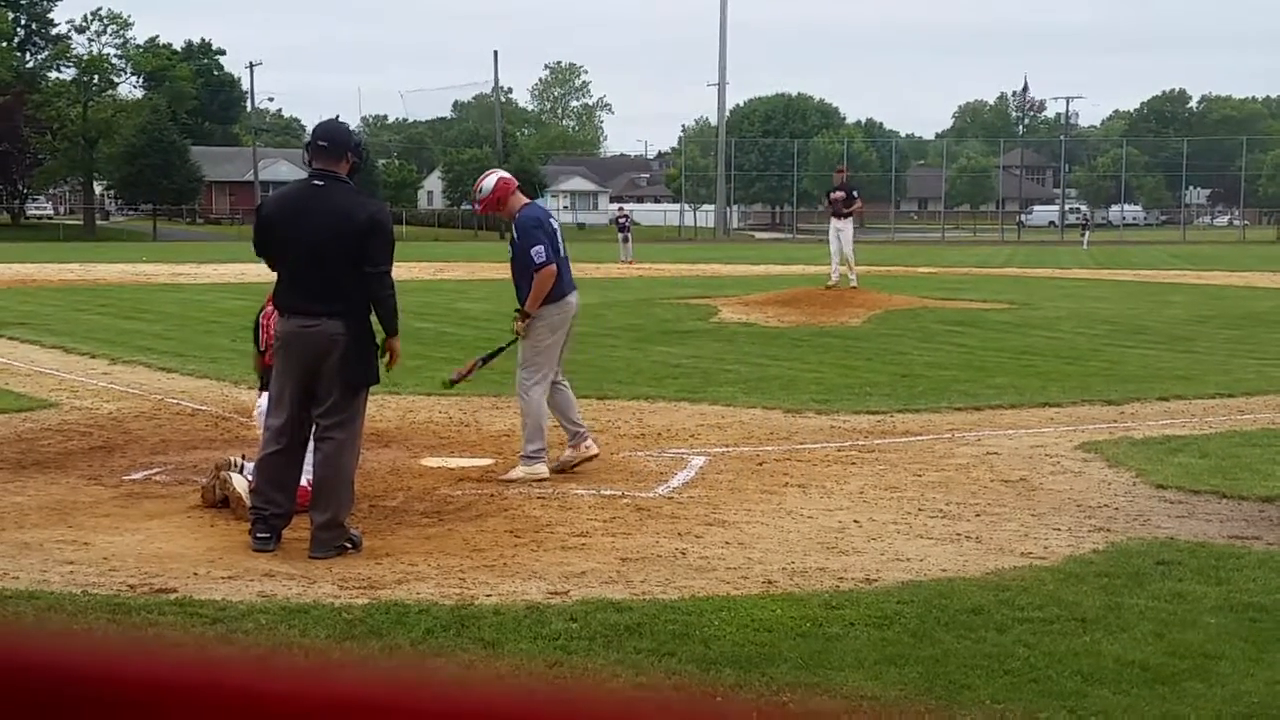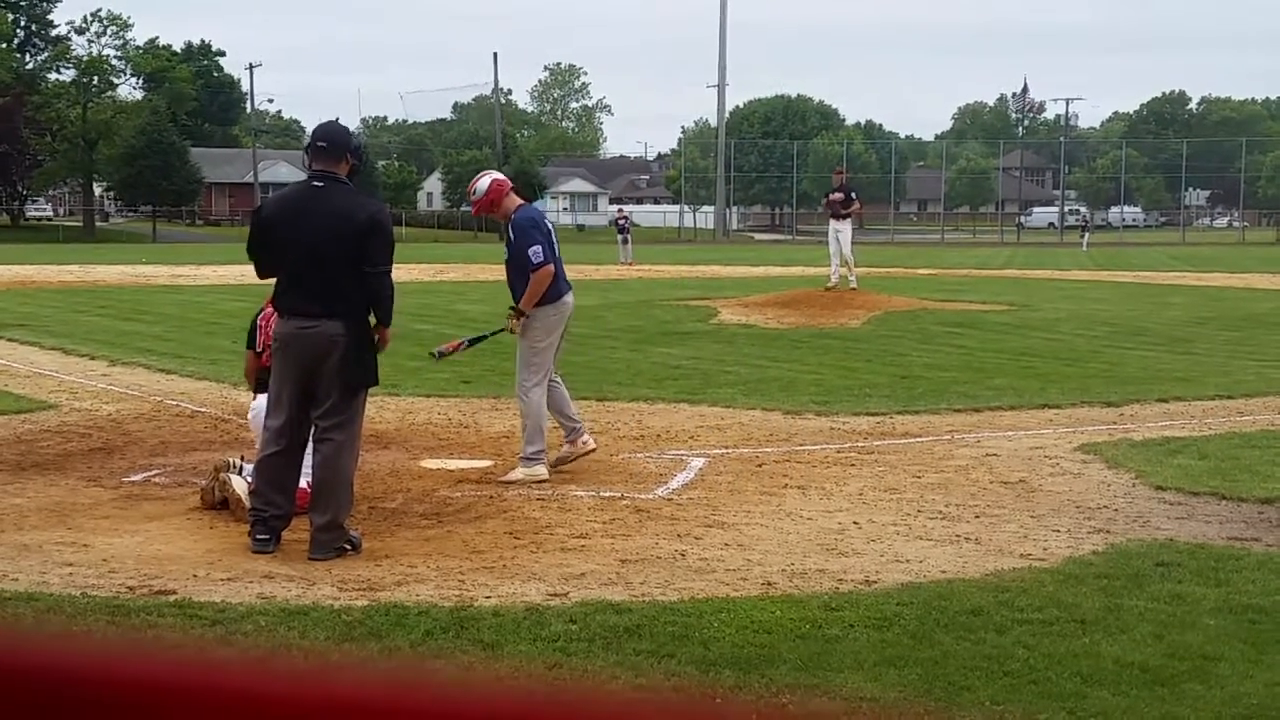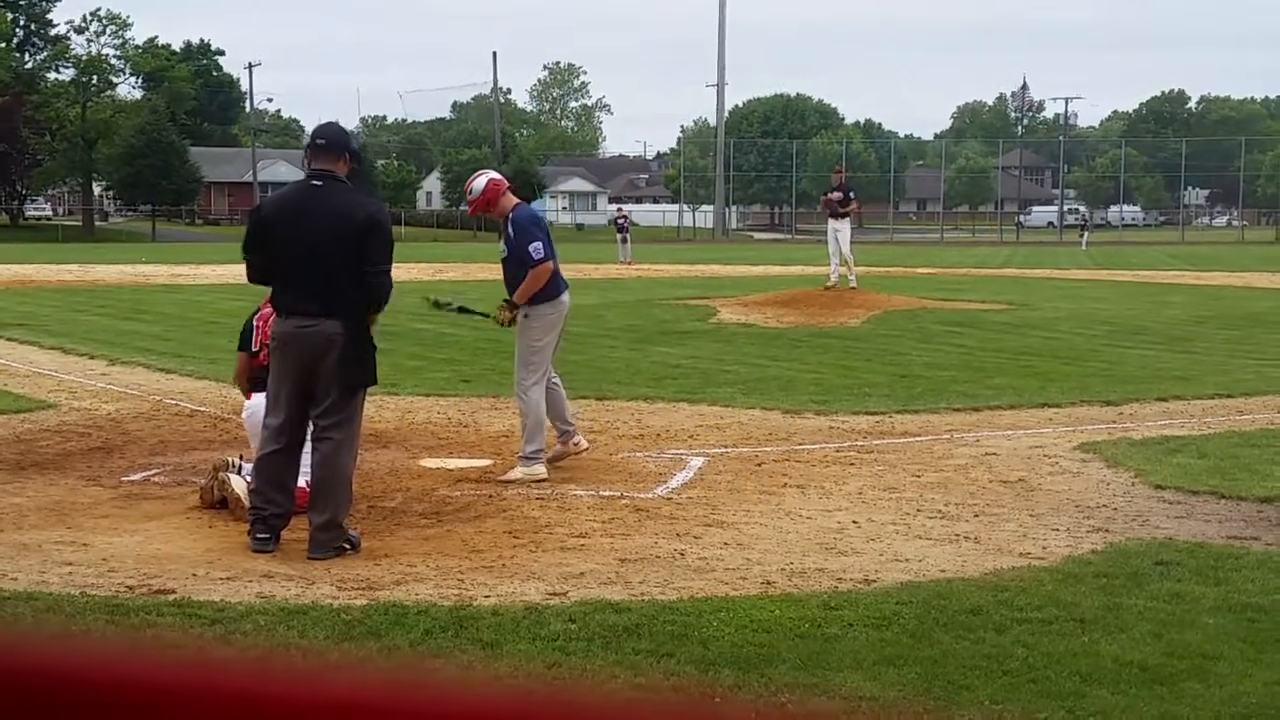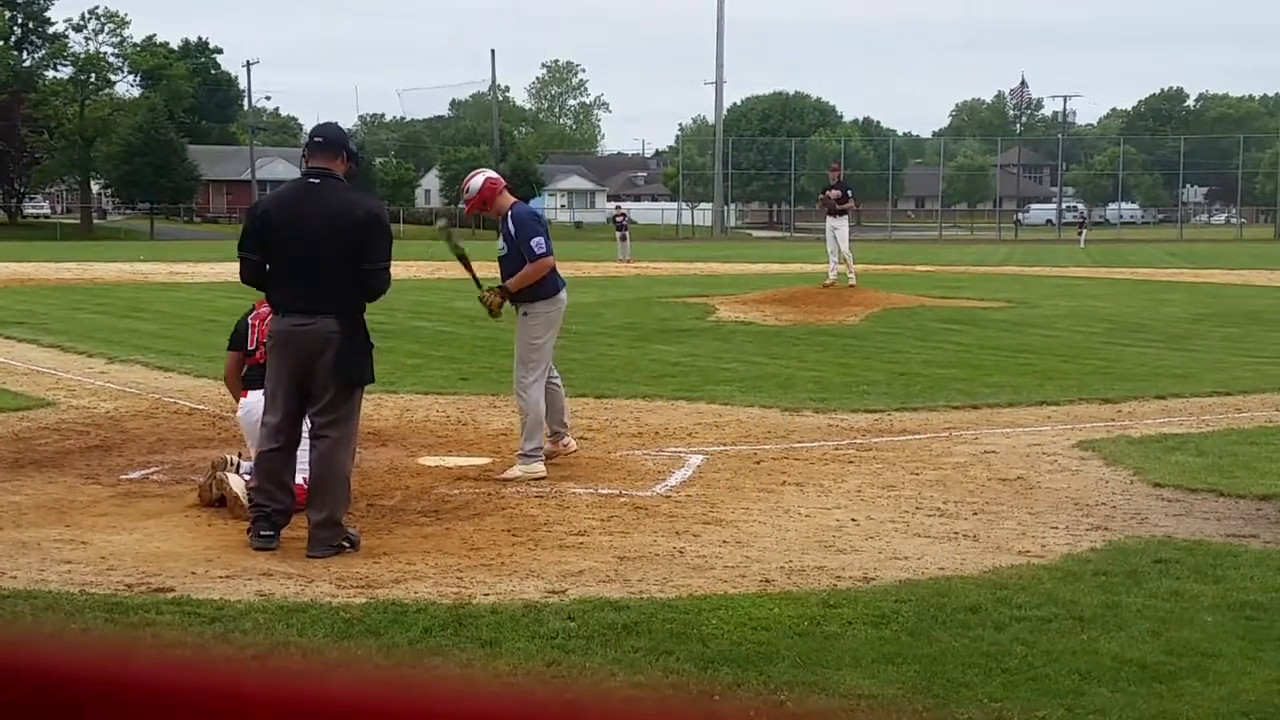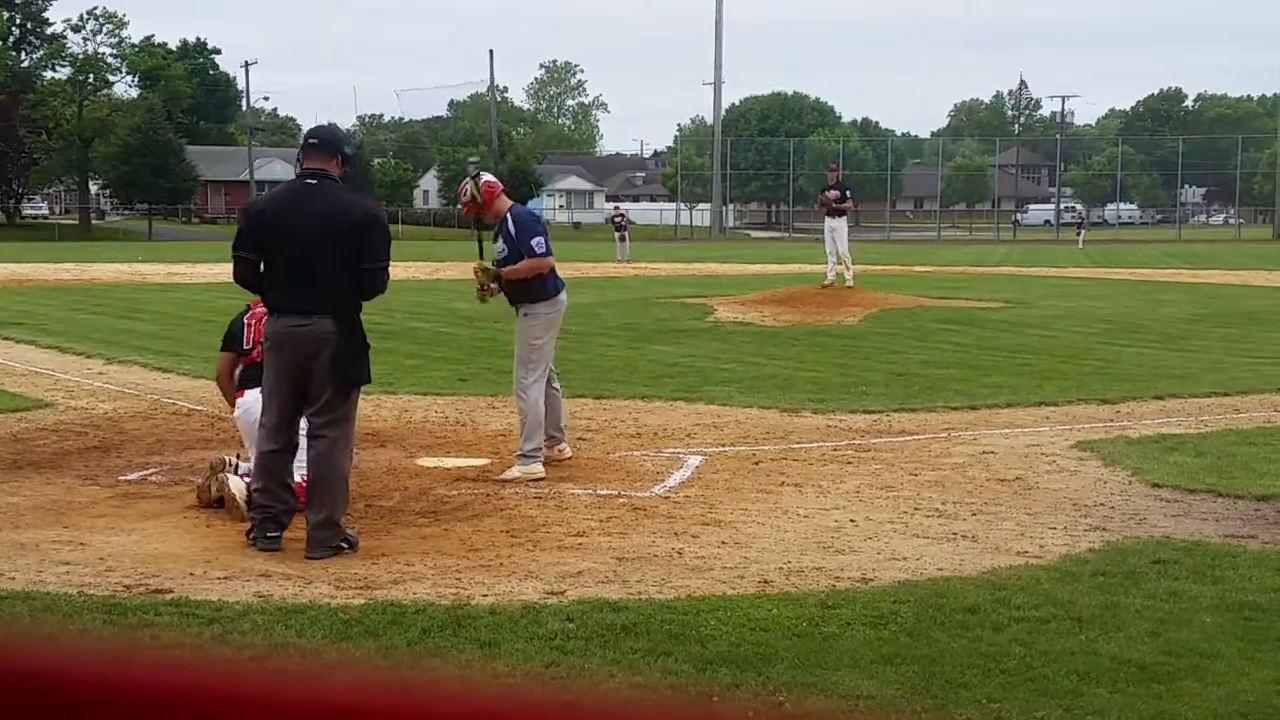
dt=0.1s
person 1, frame 1
left shoulder: (275, 205)
right shoulder: (368, 211)
right elbow: (378, 282)
right wrist: (391, 332)
left hip: (290, 328)
right hip: (344, 332)
left knee: (281, 429)
right knee: (337, 434)
left ankle: (265, 524)
right ankle: (329, 533)
person 1, frame 2
left shoulder: (274, 207)
right shoulder: (367, 211)
left elbow: (263, 267)
right elbow: (377, 282)
right wrist: (384, 324)
left hip: (289, 329)
right hip: (343, 334)
left knee: (280, 430)
right knee: (336, 435)
left ankle: (265, 526)
right ankle: (328, 534)
person 1, frame 3
left shoulder: (271, 207)
right shoulder: (367, 211)
left elbow: (257, 272)
right elbow: (378, 284)
right wrist: (370, 311)
left hip: (288, 329)
right hip: (341, 333)
left knee: (278, 429)
right knee: (335, 435)
left ankle: (265, 525)
right ankle: (327, 534)
person 1, frame 4
left shoulder: (268, 205)
right shoulder: (365, 209)
left elbow: (250, 272)
right elbow: (376, 282)
left hip: (285, 327)
right hip: (338, 331)
left knee: (276, 428)
right knee: (333, 433)
left ankle: (266, 522)
right ankle: (326, 532)
person 1, frame 5
left shoulder: (264, 206)
right shoulder: (362, 210)
left elbow: (244, 273)
right elbow: (376, 281)
left hip: (281, 329)
right hip: (335, 332)
left knee: (275, 429)
right knee: (330, 434)
left ankle: (268, 523)
right ankle: (325, 533)
person 2, frame 1
left shoulder: (525, 222)
right shoulder: (538, 214)
left elbow: (547, 271)
left wrist: (526, 312)
left hip: (549, 307)
right hip: (563, 302)
left knee: (530, 384)
right knee: (551, 377)
left ankle: (534, 462)
right ankle: (581, 442)
person 2, frame 2
left shoulder: (521, 222)
right shoulder: (531, 215)
left elbow: (544, 271)
left wrist: (521, 311)
right wrist: (523, 309)
left hip: (545, 308)
right hip: (557, 303)
left knee: (530, 385)
right knee: (544, 376)
left ankle: (533, 464)
right ankle: (577, 436)
person 2, frame 3
left shoulder: (522, 219)
right shoulder: (516, 219)
left elbow: (545, 267)
left wrist: (514, 303)
right wrist: (513, 301)
left hip: (542, 307)
right hip: (547, 304)
left knee: (528, 383)
right knee: (543, 375)
left ankle: (532, 463)
right ankle: (570, 437)
person 2, frame 4
left shoulder: (521, 217)
right shoulder: (511, 218)
left elbow: (545, 262)
left wrist: (506, 289)
right wrist: (503, 291)
left hip: (540, 304)
right hip: (543, 301)
left knee: (527, 381)
right knee: (543, 372)
left ankle: (531, 461)
right ankle: (560, 437)
person 2, frame 5
left shoulder: (521, 218)
right shoulder: (505, 224)
left elbow: (543, 262)
left wrist: (501, 274)
right wrist: (494, 281)
left hip: (540, 306)
right hip: (541, 304)
left knee: (528, 382)
right knee: (544, 376)
left ankle: (530, 462)
right ankle: (556, 444)
person 3, frame 1
left shoulder: (267, 307)
left elbow: (259, 365)
left hip: (265, 402)
right knee: (311, 488)
left ankle: (238, 472)
right ankle: (250, 487)
person 3, frame 2
left shoulder: (266, 311)
left elbow: (250, 371)
left hip: (260, 404)
right knee: (310, 490)
left ankle: (237, 474)
right ankle: (249, 489)
person 3, frame 3
left shoulder: (258, 315)
left elbow: (240, 374)
left hip: (254, 405)
right knee: (311, 489)
left ankle: (236, 472)
right ankle: (249, 488)
person 3, frame 4
left shoulder: (251, 315)
left elbow: (230, 374)
left hip: (249, 403)
right knee: (308, 485)
left ankle: (234, 471)
right ankle: (248, 487)
person 3, frame 5
left shoulder: (245, 316)
left elbow: (222, 374)
left hip: (246, 403)
right knee: (308, 483)
left ankle: (234, 471)
right ankle: (249, 487)
